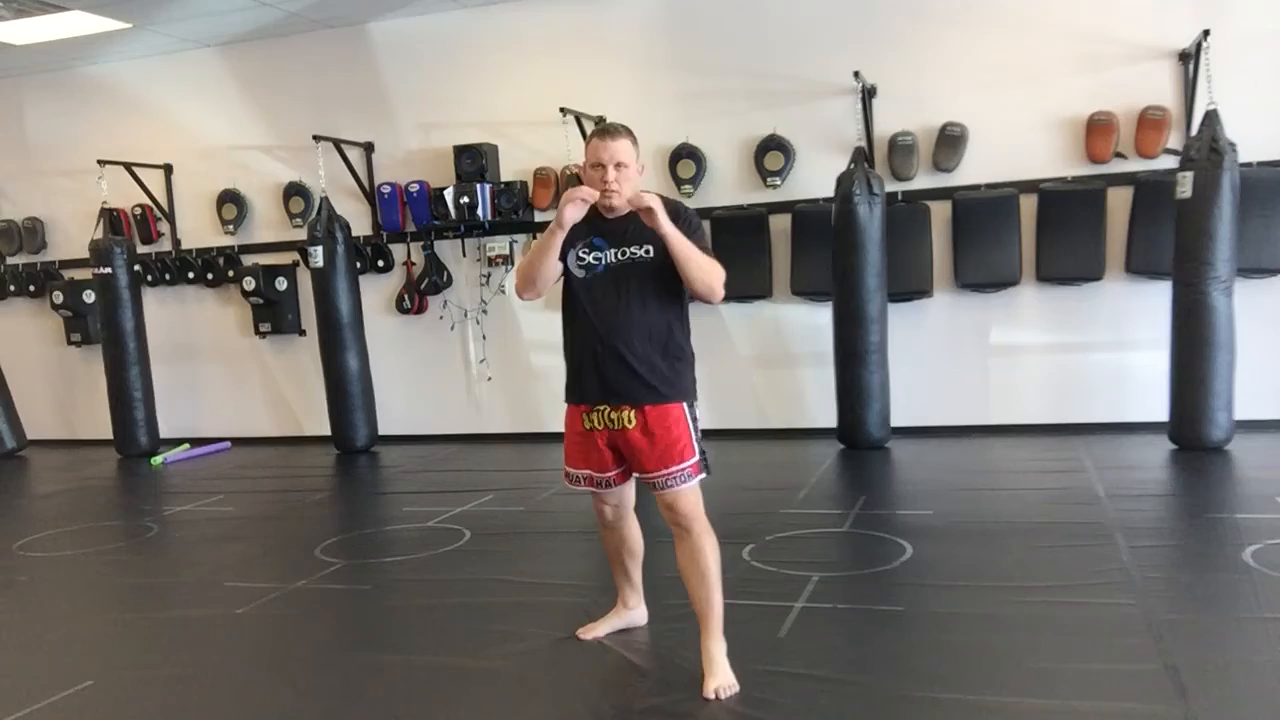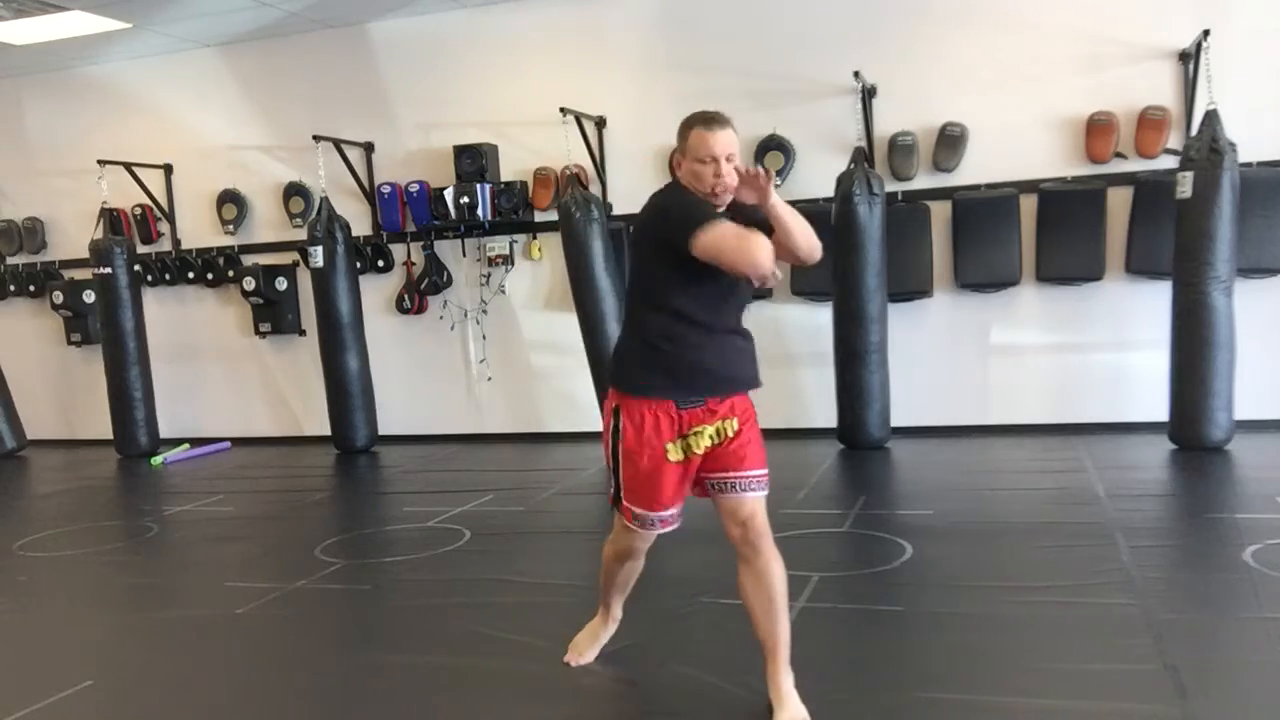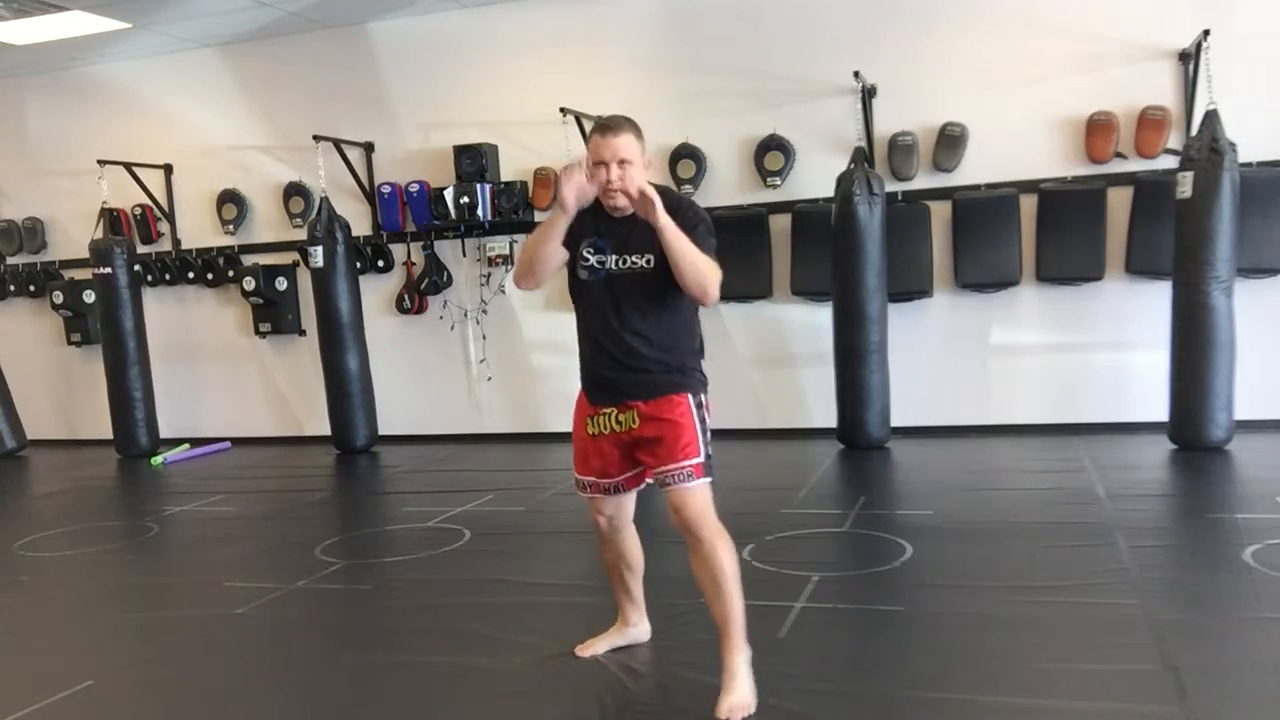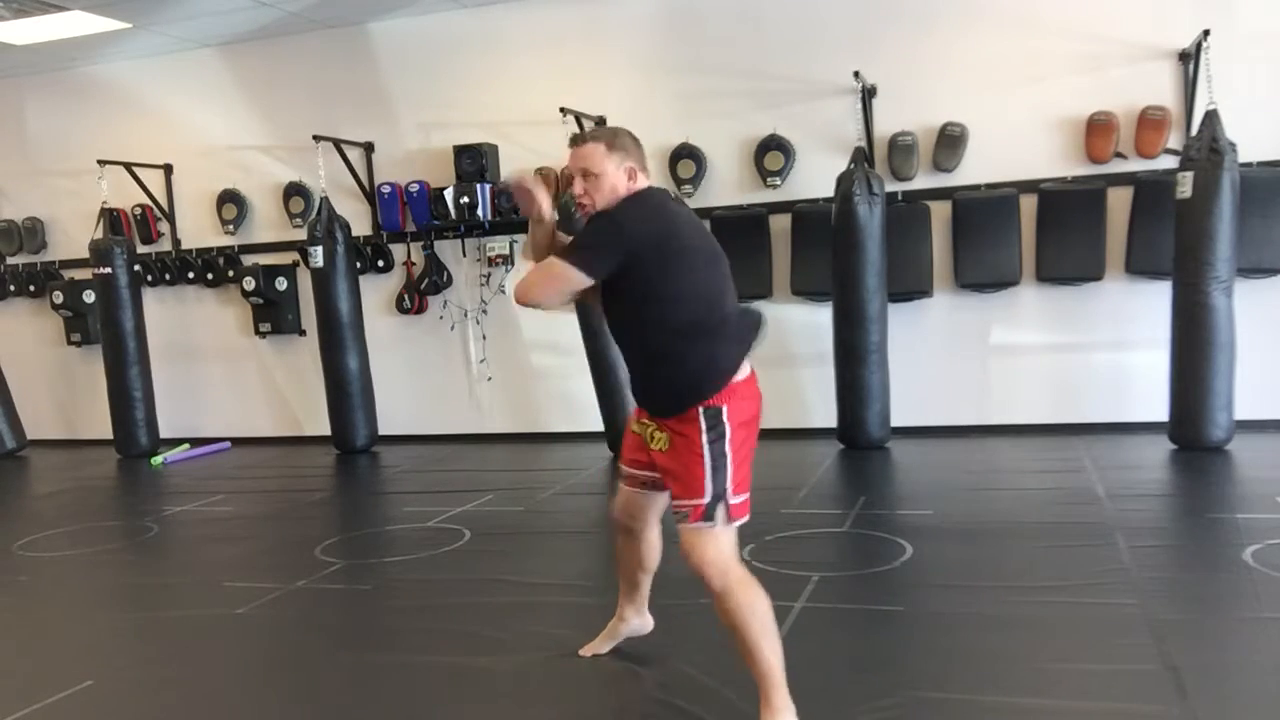
dt=0.7s
person 1, frame 1
left shoulder: (672, 216)
right shoulder: (574, 228)
left elbow: (712, 289)
right elbow: (527, 288)
left wrist: (657, 219)
right wrist: (560, 226)
left hip: (660, 394)
right hip: (591, 397)
left knee: (684, 512)
right knee: (611, 506)
left ankle: (714, 646)
right ankle: (630, 604)
person 1, frame 2
left shoulder: (739, 211)
right shoulder: (672, 208)
left elbow: (809, 252)
right elbow: (752, 256)
left wrist: (768, 202)
right wrist: (758, 254)
left hip: (725, 400)
right hip: (651, 404)
left knee: (752, 531)
right knee: (635, 535)
right ankle: (606, 615)
person 1, frame 3
left shoulder: (680, 211)
right shoulder: (577, 221)
left elbow: (708, 290)
right elbow: (526, 277)
left wrist: (655, 213)
right wrist: (564, 206)
left hip: (669, 391)
right hip: (600, 397)
left knee: (695, 515)
right knee: (607, 516)
left ankle: (737, 660)
right ankle: (632, 621)
person 1, frame 4
left shoulder: (635, 218)
right shoulder: (625, 230)
left elbow: (532, 291)
right elbow: (550, 262)
left wrist: (565, 263)
right wrist: (541, 217)
left hip: (709, 403)
right hip: (664, 403)
left knee: (712, 559)
right knee: (630, 513)
right ankle: (632, 614)
